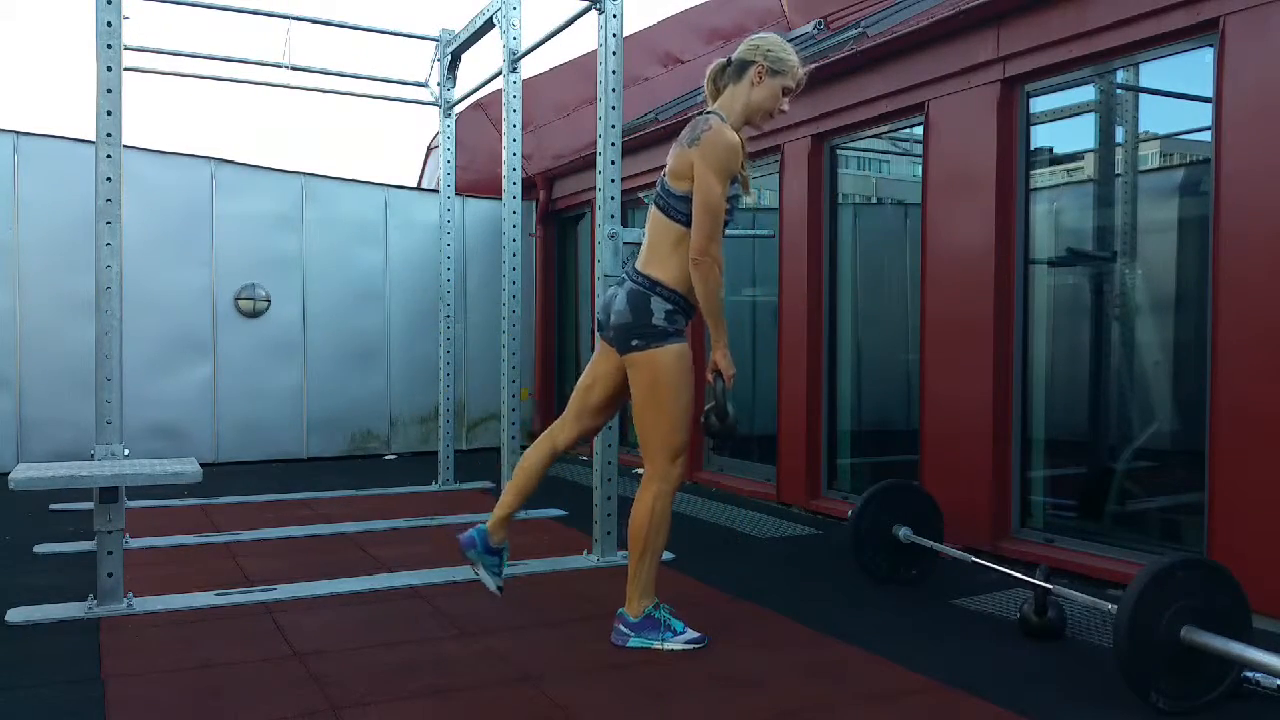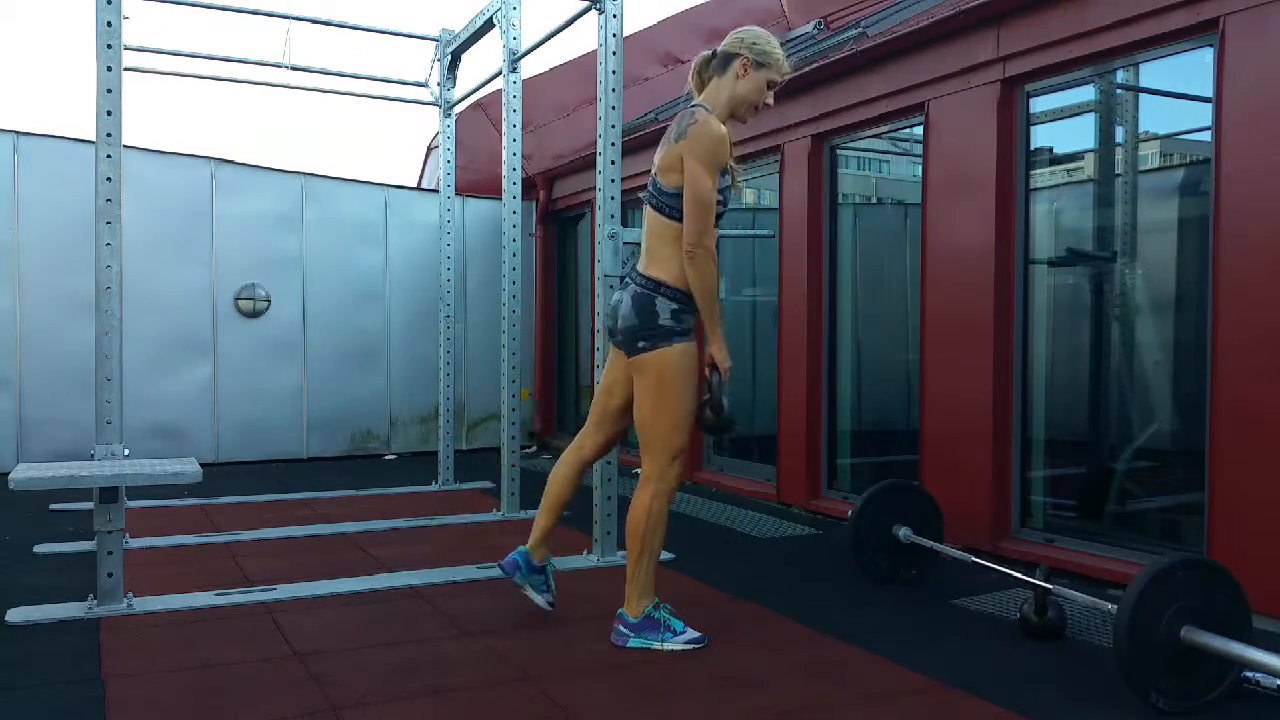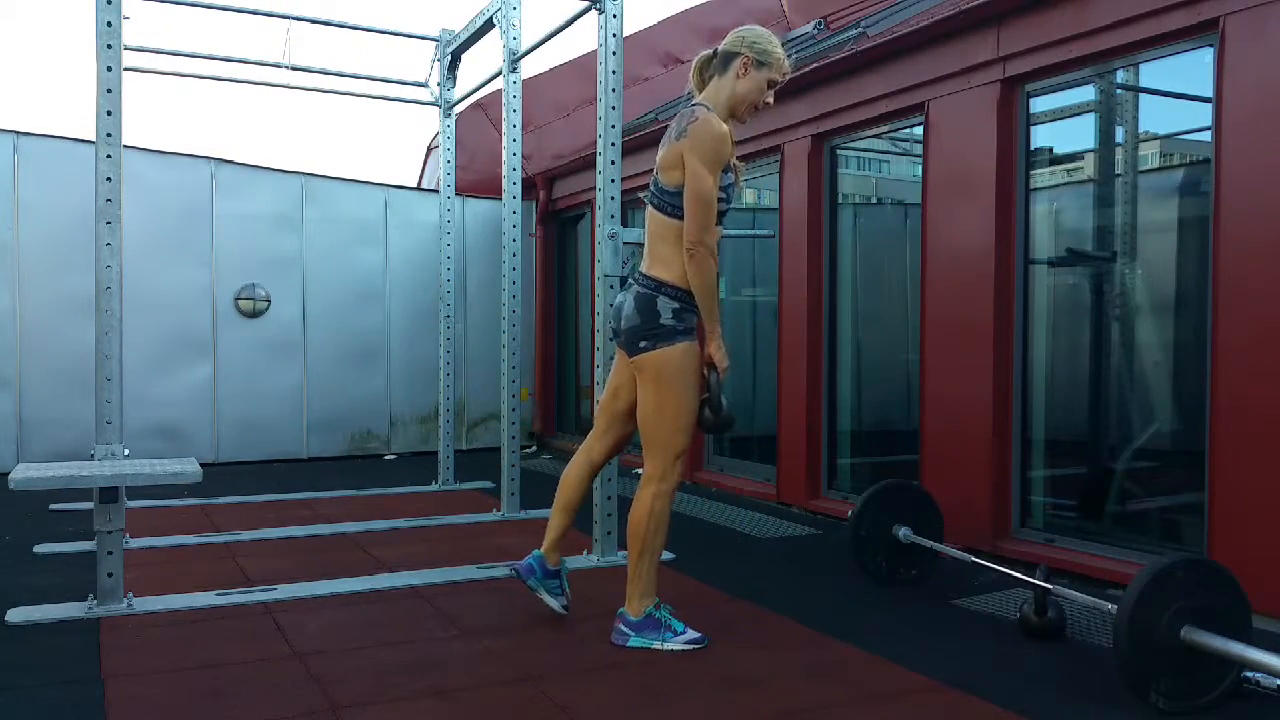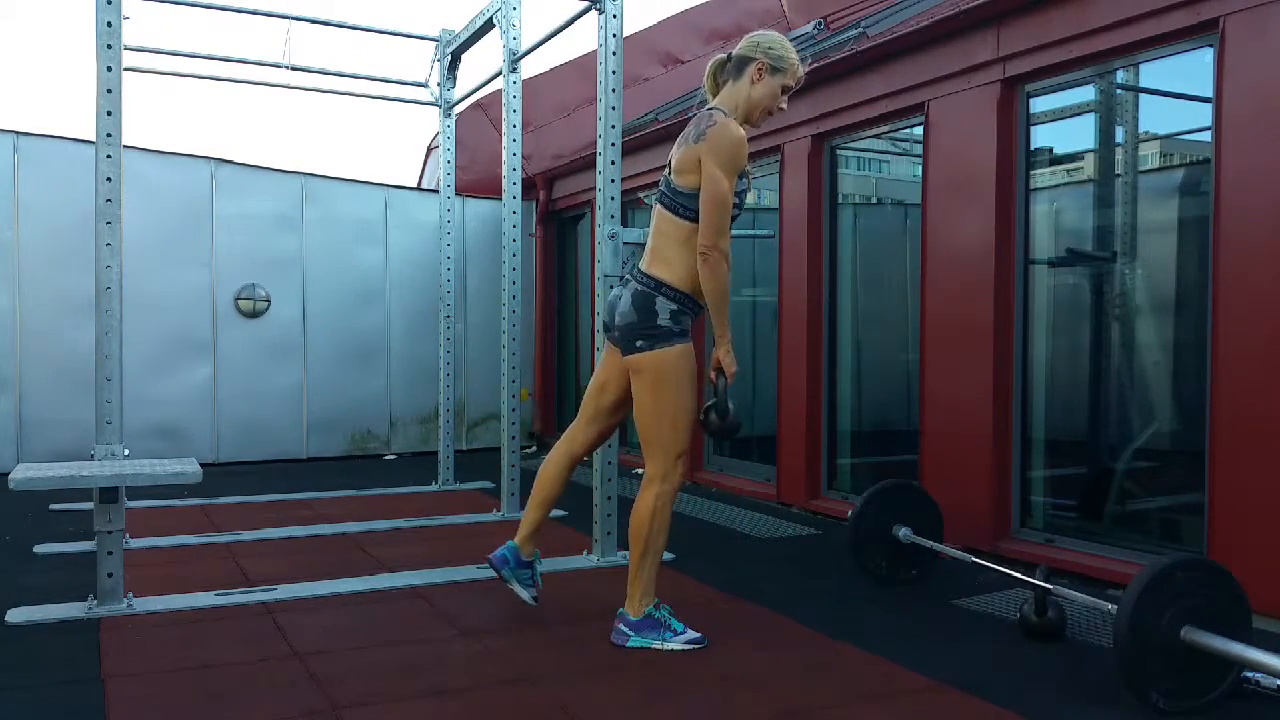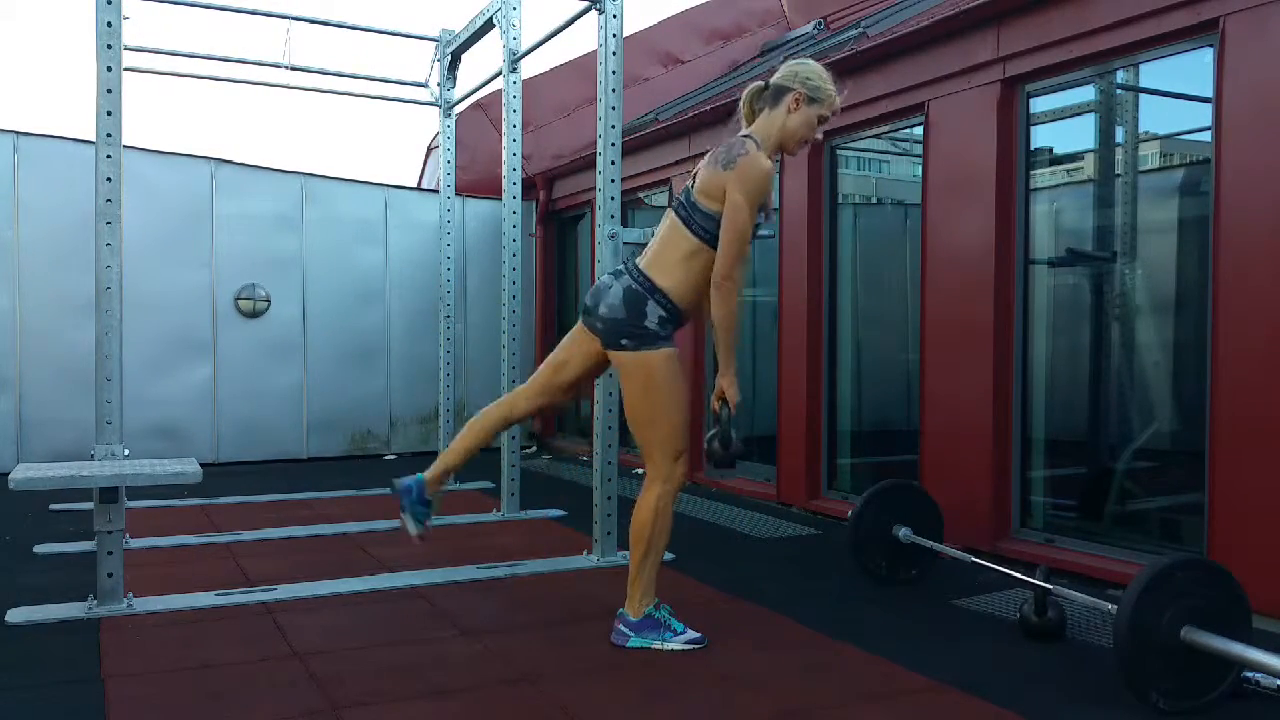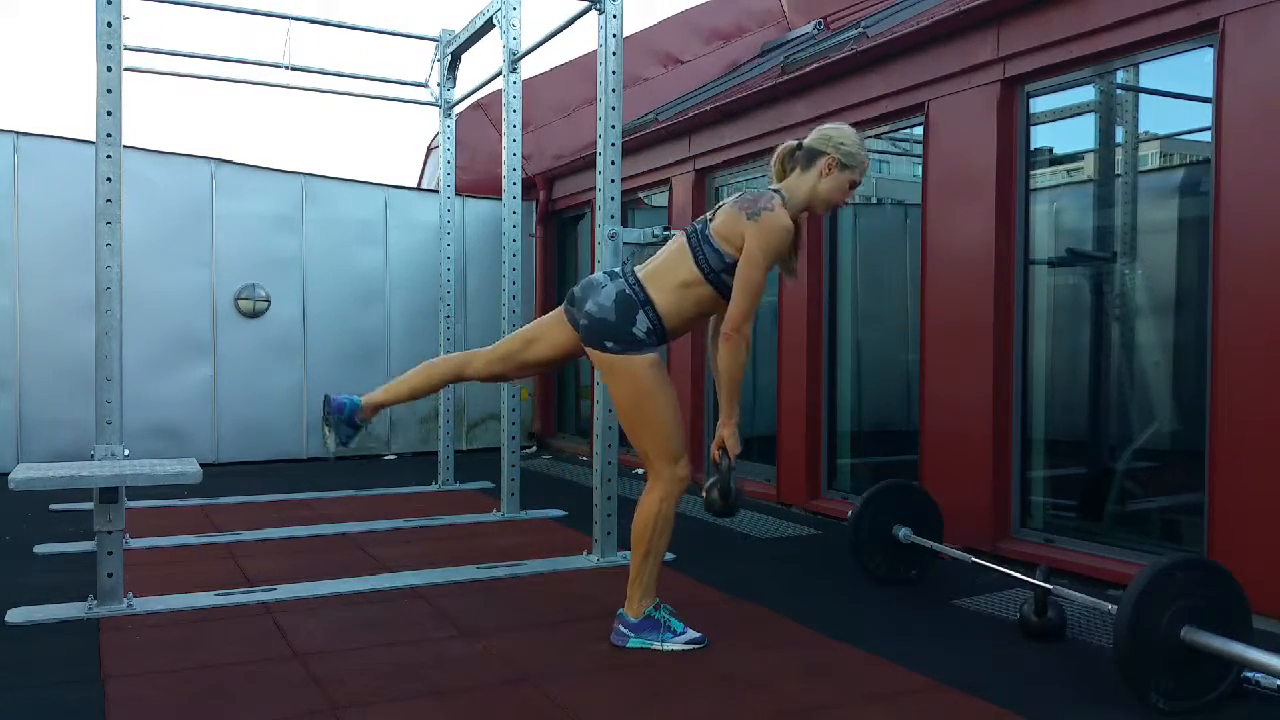
dt=0.3s
person 1, frame 1
left shoulder: (702, 131)
right shoulder: (722, 138)
right elbow: (703, 254)
left wrist: (707, 339)
right wrist: (721, 345)
left hip: (631, 301)
right hip: (655, 312)
left knee: (570, 428)
right knee: (665, 471)
left ankle: (490, 535)
right ankle: (637, 617)
person 1, frame 2
left shoulder: (690, 125)
right shoulder: (708, 130)
right elbow: (697, 248)
left wrist: (701, 330)
right wrist: (716, 337)
left hip: (639, 302)
right hip: (660, 312)
left knee: (592, 440)
right knee: (663, 472)
left ankle: (531, 555)
right ankle: (637, 617)
person 1, frame 3
left shoulder: (690, 124)
right shoulder: (708, 129)
right elbow: (697, 246)
left wrist: (701, 331)
right wrist: (714, 336)
left hip: (643, 304)
right hip: (663, 312)
left knee: (602, 443)
right knee: (663, 472)
left ankle: (545, 561)
right ankle: (637, 617)
person 1, frame 4
left shoulder: (702, 127)
right shoulder: (725, 133)
right elbow: (711, 250)
left wrist: (710, 335)
right wrist: (723, 340)
left hip: (637, 301)
right hip: (659, 313)
left knee: (584, 432)
right knee: (666, 472)
left ankle: (520, 550)
right ankle: (637, 617)
person 1, frame 5
left shoulder: (735, 151)
right shoulder: (755, 165)
right elbow: (724, 279)
left wrist: (720, 362)
right wrist: (727, 370)
left hip: (619, 296)
right hip: (641, 316)
left knee: (525, 401)
right knee: (668, 470)
left ankle: (424, 486)
right ankle: (637, 617)
person 1, frame 6
left shoulder: (757, 203)
right shoulder: (777, 221)
left elbow: (720, 322)
right elbow: (736, 331)
left wrist: (723, 407)
right wrist: (729, 420)
left hip: (604, 298)
right hip: (625, 322)
left knee: (483, 363)
right knee: (671, 473)
left ankle: (357, 409)
right ankle: (637, 617)
